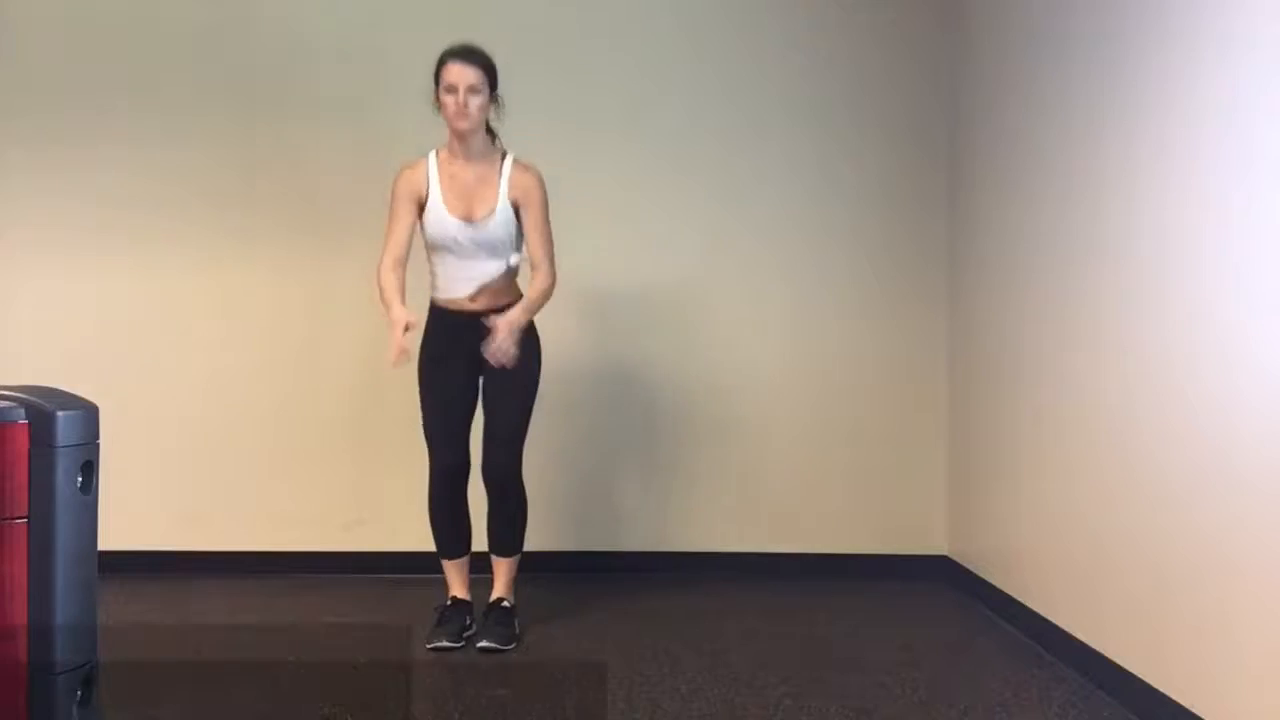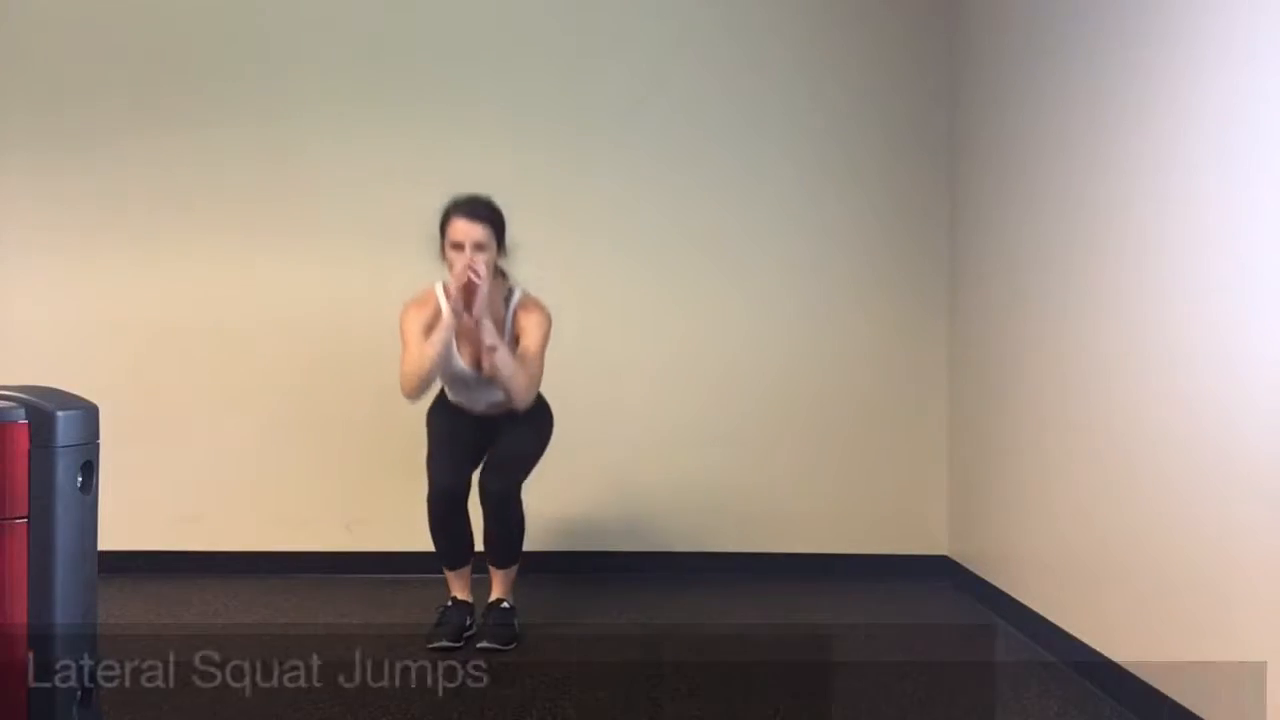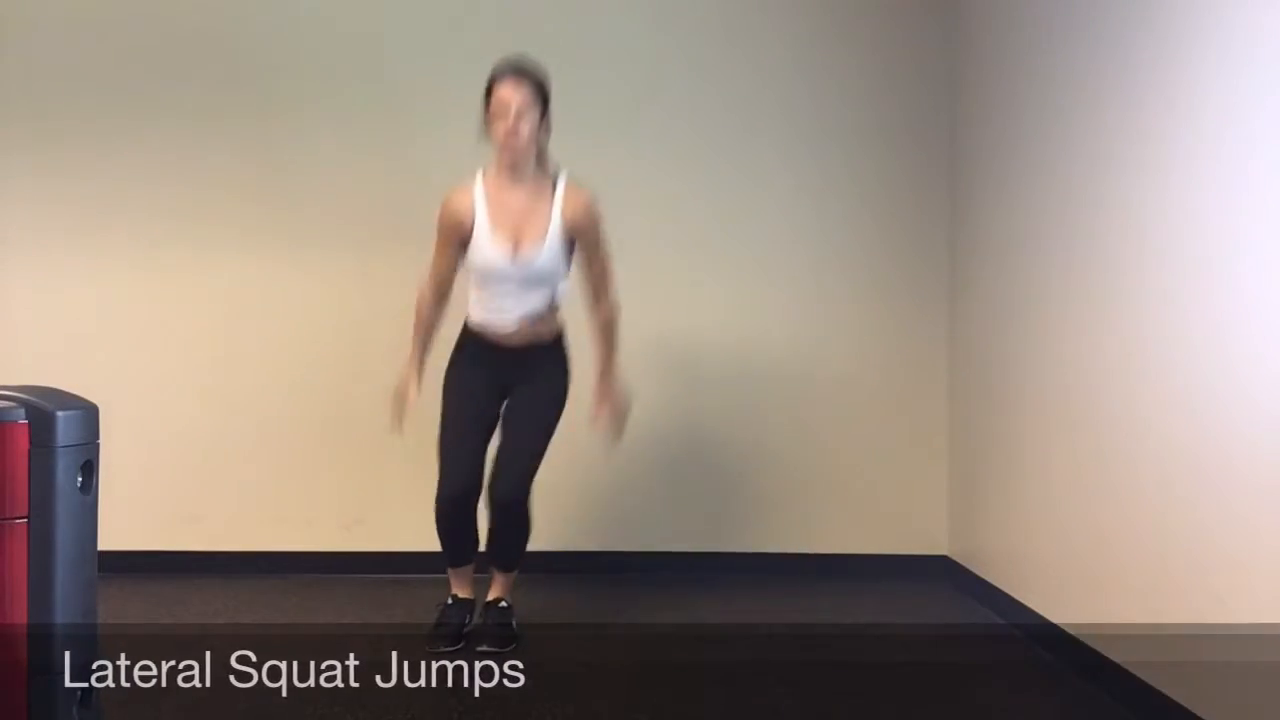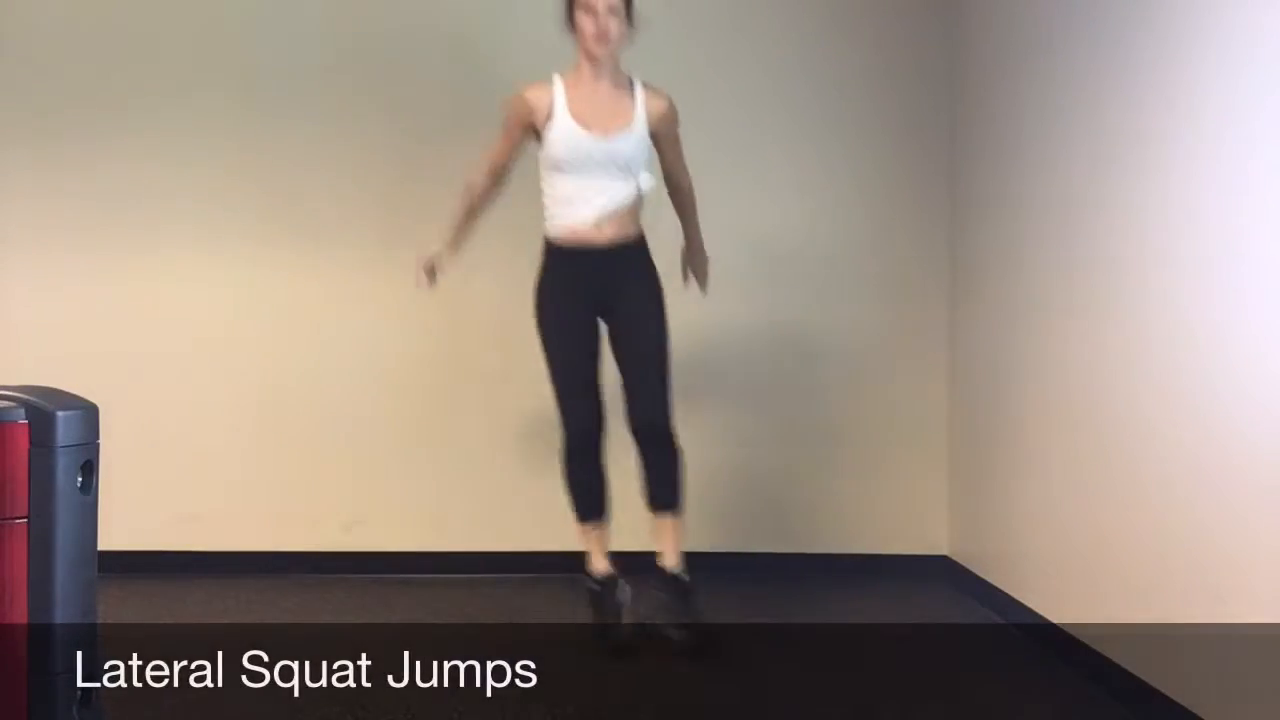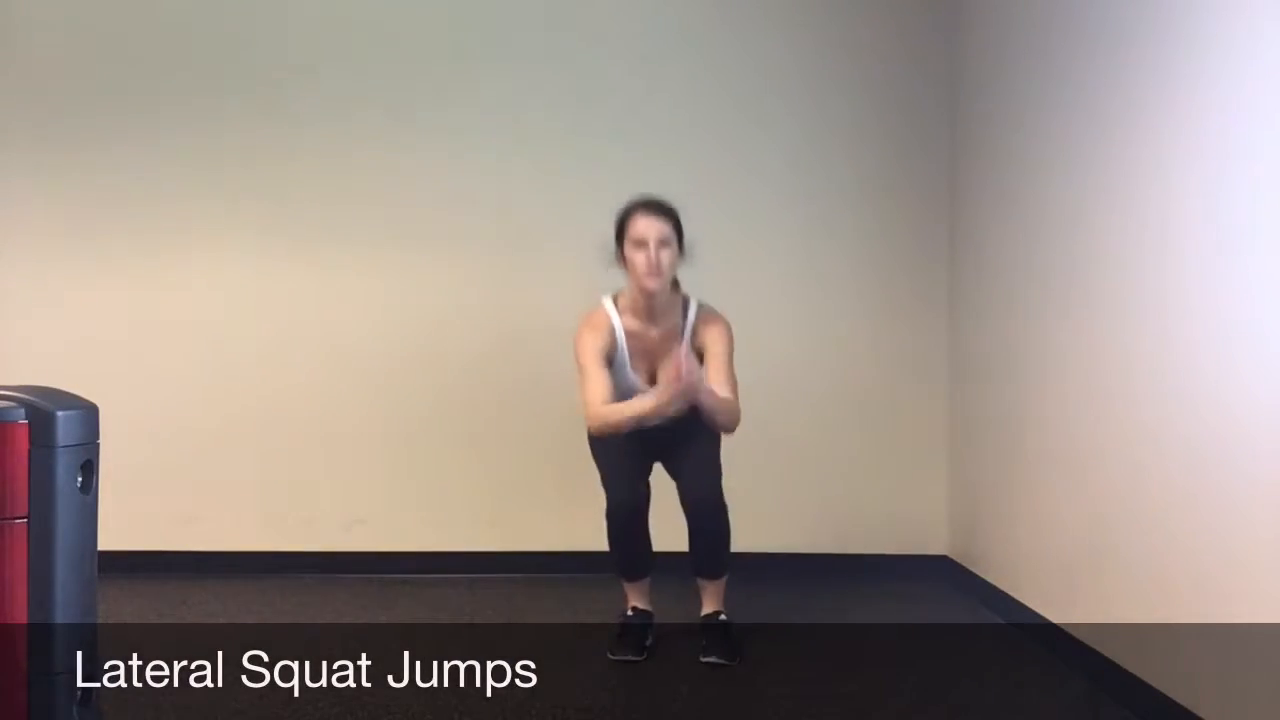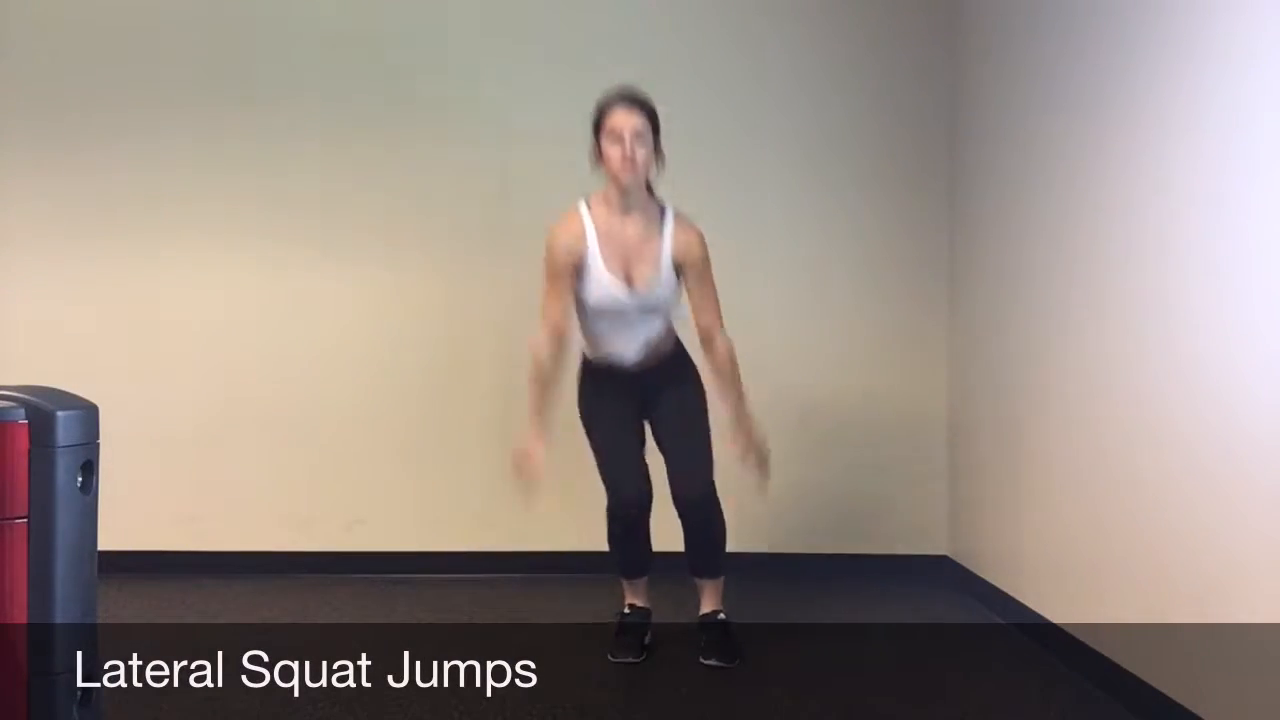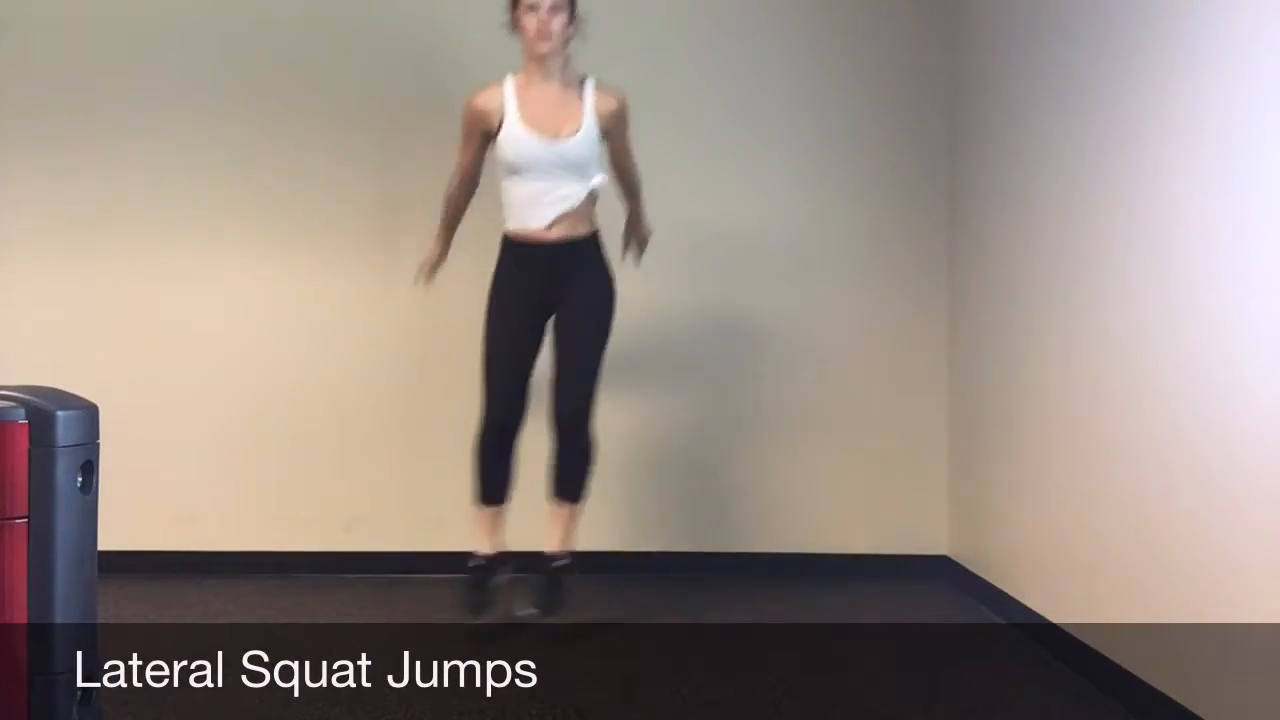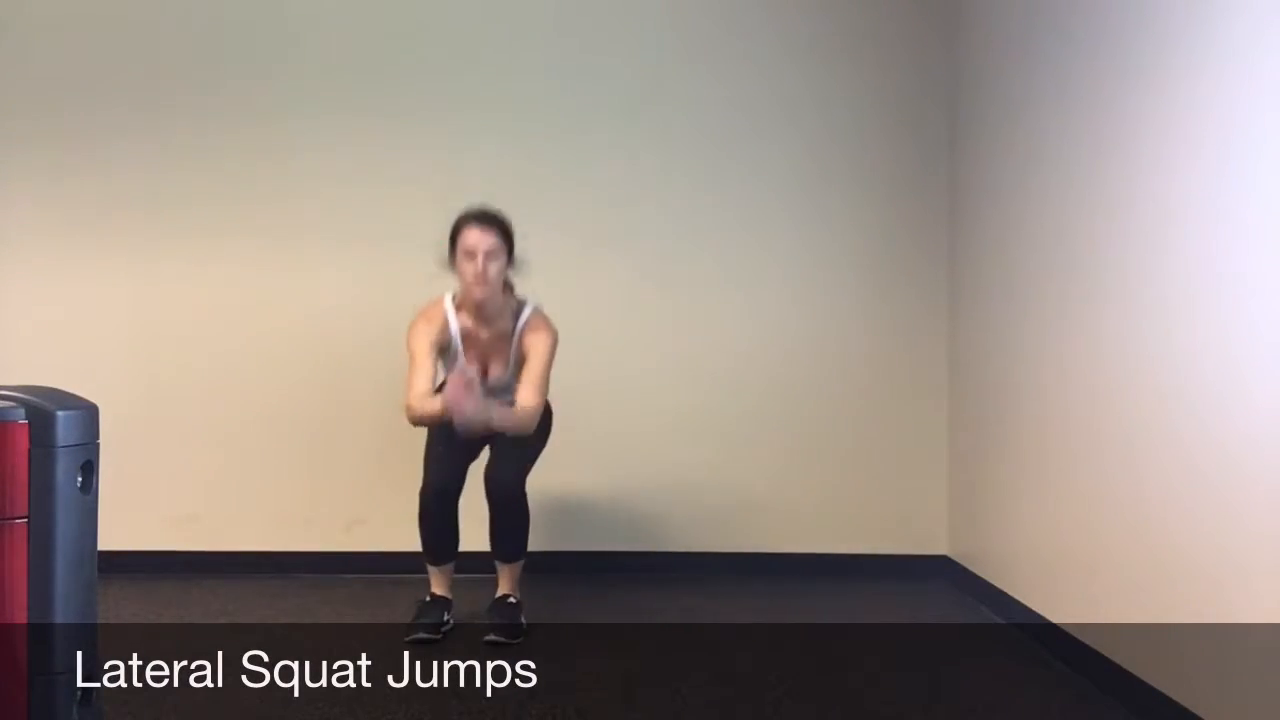
dt=0.4s
person 1, frame 1
left shoulder: (522, 179)
right shoulder: (416, 177)
left elbow: (544, 272)
right elbow: (391, 262)
left wrist: (515, 320)
right wrist: (397, 315)
left hip: (508, 332)
right hip: (446, 332)
left knee: (502, 466)
right knee: (446, 466)
left ankle: (502, 600)
right ankle: (457, 600)
person 1, frame 2
left shoulder: (529, 313)
right shoulder: (424, 308)
left elbow: (524, 395)
right elbow: (412, 387)
left wrist: (484, 324)
right wrist: (451, 320)
left hip: (519, 420)
right hip: (457, 416)
left knee: (498, 488)
right knee: (444, 491)
left ankle: (501, 602)
right ankle: (459, 601)
person 1, frame 3
left shoulder: (574, 205)
right shoulder: (463, 205)
left elbow: (602, 299)
right elbow: (434, 292)
left wrist: (608, 375)
right wrist: (413, 367)
left hip: (542, 365)
right hip: (476, 359)
left knee: (509, 487)
right knee: (455, 489)
left ankle: (500, 600)
right ankle: (459, 598)
person 1, frame 4
left shoulder: (654, 106)
right shoulder: (539, 101)
left elbow: (677, 180)
right elbow: (492, 175)
left wrist: (694, 244)
right wrist: (449, 246)
left hip: (631, 270)
right hip: (565, 274)
left knee: (652, 418)
right knee: (582, 424)
left ankle: (672, 569)
right ankle: (599, 569)
person 1, frame 5
left shoulder: (708, 325)
right shoulder: (599, 327)
left elbow: (728, 416)
right elbow: (598, 416)
left wrist: (696, 389)
right wrist: (656, 398)
left hip: (688, 429)
right hip: (624, 433)
left knee: (707, 504)
right knee: (626, 503)
left ankle: (714, 614)
right ankle: (637, 610)
person 1, frame 6
left shoulder: (683, 237)
right shoulder: (571, 234)
left elbow: (713, 334)
right elbow: (550, 337)
left wrist: (742, 418)
right wrist: (536, 426)
left hip: (671, 378)
right hip: (604, 384)
left knee: (697, 493)
right knee: (628, 494)
left ankle: (712, 613)
right ankle: (634, 608)
person 1, frame 7
left shoulder: (605, 103)
right shoulder: (490, 105)
left elbow: (624, 168)
right elbow: (465, 180)
left wrist: (638, 221)
right wrist: (441, 244)
left hip: (584, 268)
right hip: (519, 268)
left knee: (572, 414)
right knee: (501, 414)
left ankle: (557, 554)
right ankle: (486, 553)
person 1, frame 8
left shoulder: (536, 329)
right shoulder: (432, 321)
left elbow: (529, 415)
right elbow: (416, 406)
left wrist: (487, 412)
right wrist: (446, 403)
left hip: (516, 420)
right hip: (455, 416)
left knee: (502, 483)
right knee: (438, 486)
left ankle: (508, 596)
right ankle: (438, 596)
